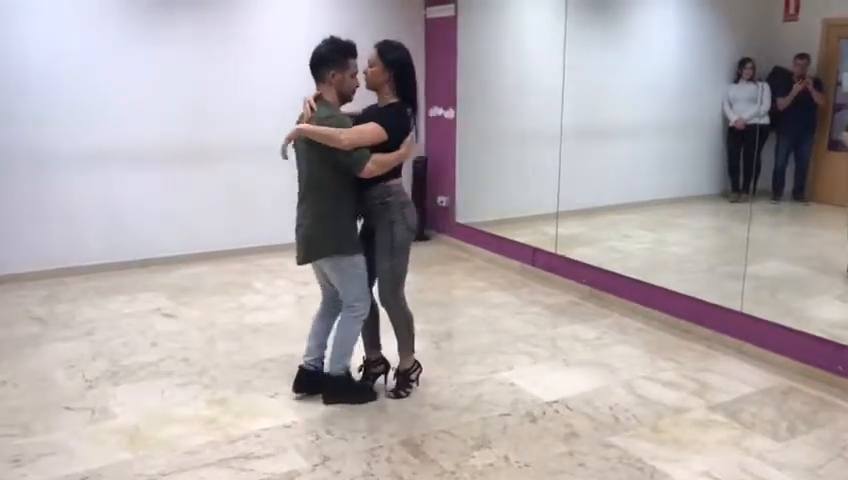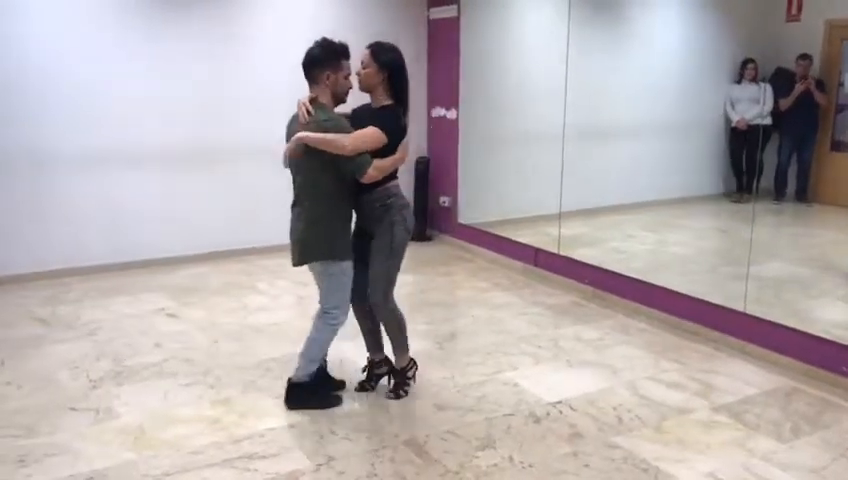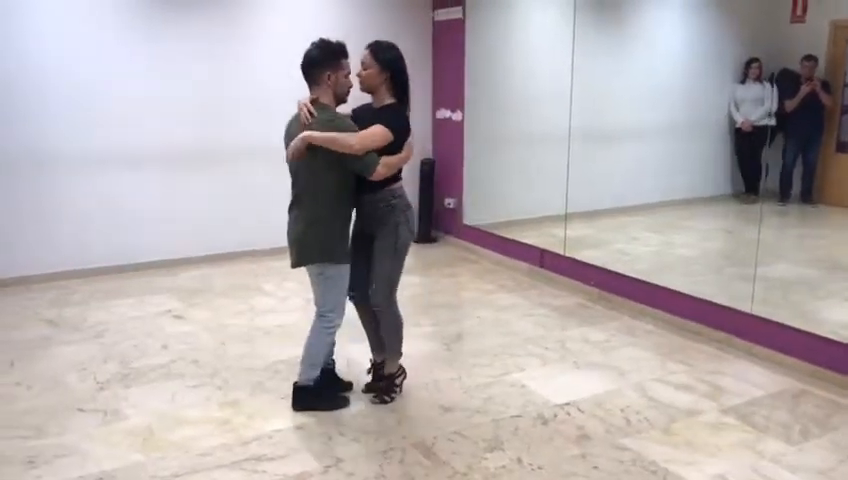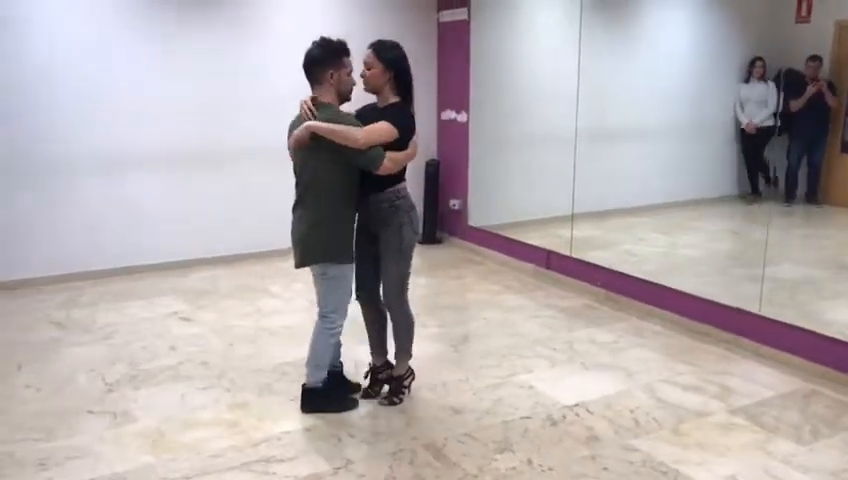
dt=0.2s
person 1, frame 1
left shoulder: (308, 118)
right shoulder: (333, 122)
right elbow: (366, 167)
right wrist: (403, 153)
left hip: (314, 227)
right hip: (332, 232)
left knee: (333, 300)
right knee: (357, 303)
left ankle: (309, 371)
right ankle: (336, 378)
person 1, frame 2
left shoulder: (298, 120)
right shoulder: (331, 125)
right elbow: (368, 172)
right wrist: (399, 157)
left hip: (308, 228)
right hip: (326, 234)
left knee: (330, 305)
right knee: (334, 311)
left ankle: (315, 372)
right ankle: (301, 385)
person 1, frame 3
left shoulder: (296, 122)
right shoulder: (335, 125)
right elbow: (376, 170)
right wrist: (404, 156)
left hip: (307, 229)
right hip: (324, 236)
left knee: (330, 307)
right knee: (329, 313)
left ankle: (324, 371)
right ankle: (307, 388)
person 1, frame 4
left shoulder: (299, 122)
right shoulder: (338, 123)
right elbow: (383, 164)
right wrist: (410, 153)
left hip: (312, 228)
right hip: (327, 235)
left knee: (336, 306)
right knee: (331, 313)
left ankle: (332, 373)
right ankle: (315, 390)
person 2, frame 1
left shoulder: (395, 116)
right shoulder: (373, 111)
left elbow: (346, 140)
right elbow: (339, 125)
left wrist: (302, 129)
left hip: (393, 212)
right hip: (373, 213)
left knee: (390, 295)
left ankle: (408, 366)
right ankle: (374, 360)
person 2, frame 2
left shoulder: (391, 118)
right shoulder: (363, 112)
left elbow: (348, 145)
left wrist: (302, 137)
right wrist: (308, 106)
left hip: (389, 213)
right hip: (365, 214)
left knee: (379, 295)
right knee: (357, 291)
left ankle: (404, 363)
right ankle: (377, 361)
person 2, frame 3
left shoulder: (395, 117)
right shoulder: (363, 112)
left elbow: (355, 145)
left wrist: (308, 137)
right wrist: (309, 107)
left hip: (392, 214)
right hip: (365, 214)
left knee: (382, 297)
right knee: (358, 292)
left ankle: (394, 369)
right ankle: (380, 361)
person 2, frame 4
left shoulder: (400, 116)
right shoulder: (368, 111)
left elbow: (360, 140)
left wrist: (313, 126)
right wrist: (312, 108)
left hip: (395, 214)
right hip: (368, 214)
left knee: (393, 297)
right knee: (366, 293)
left ankle: (403, 371)
right ankle: (379, 365)
person 3, frame 1
left shoulder: (815, 83)
right shoulder: (785, 83)
left elbow: (821, 102)
right elbow: (780, 106)
left wrist: (811, 88)
right wrist: (794, 91)
left hip: (807, 130)
right hip: (786, 129)
left knee: (803, 162)
right knee: (780, 161)
left ankle: (799, 192)
right ankle: (777, 192)
person 3, frame 2
left shoulder: (818, 83)
left elbow: (823, 102)
right elbow: (782, 106)
left wrist: (813, 88)
right wrist: (796, 92)
left hip: (809, 130)
right hip: (789, 129)
left knee: (805, 163)
right knee: (783, 162)
left ankle: (801, 193)
right ankle: (779, 193)
person 3, frame 3
left shoulder: (823, 85)
right shoulder: (793, 85)
left elbow: (829, 103)
right elbow: (788, 107)
left wrist: (819, 90)
right wrist: (801, 93)
left hip: (815, 132)
right hip: (794, 131)
left knee: (811, 164)
right knee: (788, 163)
left ankle: (807, 194)
right ankle: (784, 194)
person 3, frame 4
left shoulder: (828, 85)
left elbow: (834, 104)
right elbow: (793, 107)
left wrist: (825, 90)
right wrist: (807, 94)
left hip: (820, 132)
right hip: (799, 131)
left knee: (816, 164)
right knee: (793, 163)
left ankle: (812, 195)
right ankle: (789, 195)
person 4, frame 1
left shoulder: (762, 86)
right shoulder: (732, 87)
left elbow: (764, 106)
right elbow: (726, 106)
left wrist: (744, 118)
right wrist: (734, 119)
left hip: (756, 126)
right hip: (735, 126)
left knee: (750, 158)
right knee: (732, 157)
left ankle: (746, 190)
right ankle: (735, 189)
person 4, frame 2
left shoulder: (764, 86)
right shoulder: (734, 87)
left elbow: (767, 107)
right elbow: (728, 106)
left wrist: (747, 119)
right wrist: (737, 119)
left hip: (758, 126)
right hip: (738, 126)
left knee: (752, 158)
right knee: (735, 157)
left ankle: (748, 190)
right ankle: (739, 189)
person 4, frame 3
left shoulder: (766, 86)
right shoulder: (738, 87)
left elbow: (769, 107)
right elbow: (732, 106)
left wrist: (751, 120)
right wrist: (741, 121)
left hip: (760, 127)
right hip: (741, 127)
left knee: (754, 158)
right knee: (742, 158)
left ankle: (755, 191)
right ankle: (748, 190)
person 4, frame 4
left shoulder: (769, 85)
right shoulder: (743, 86)
left elbow: (771, 108)
right elbow: (738, 106)
left wrist: (756, 123)
right wrist: (746, 122)
left hip: (765, 127)
right hip: (746, 128)
left knee: (757, 156)
right knee: (749, 159)
left ankle: (769, 180)
right ankle: (755, 191)
